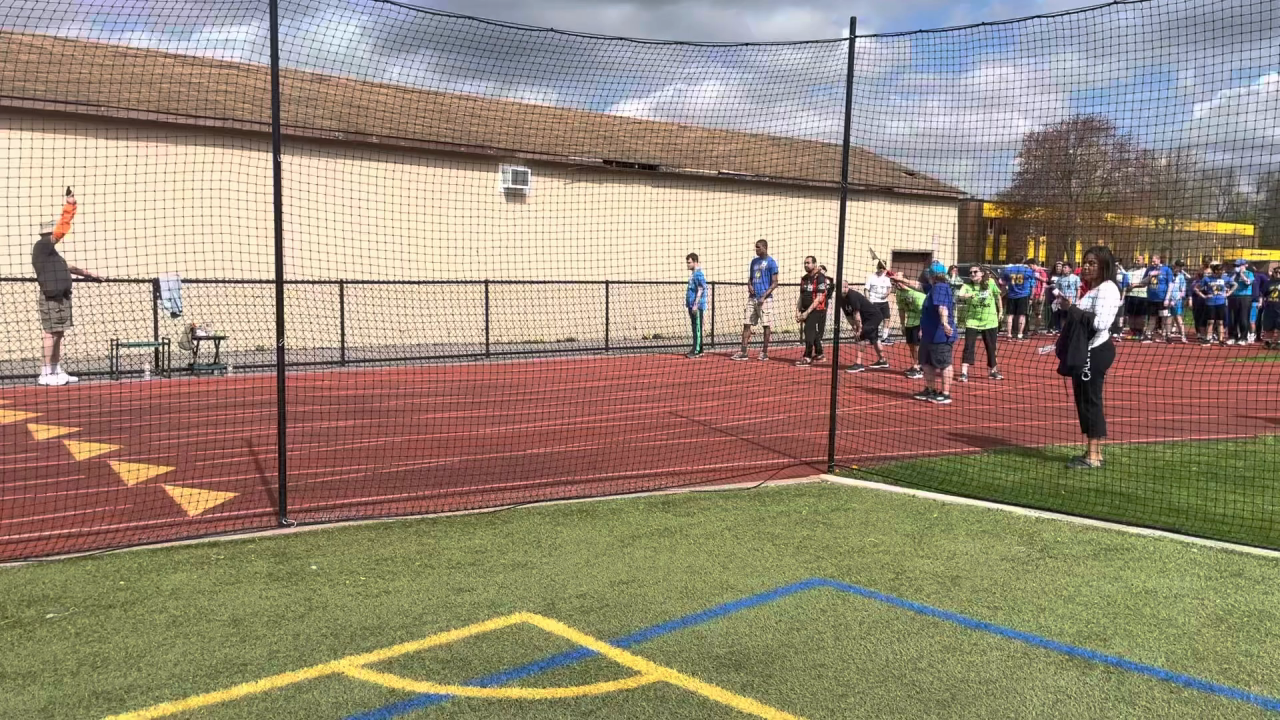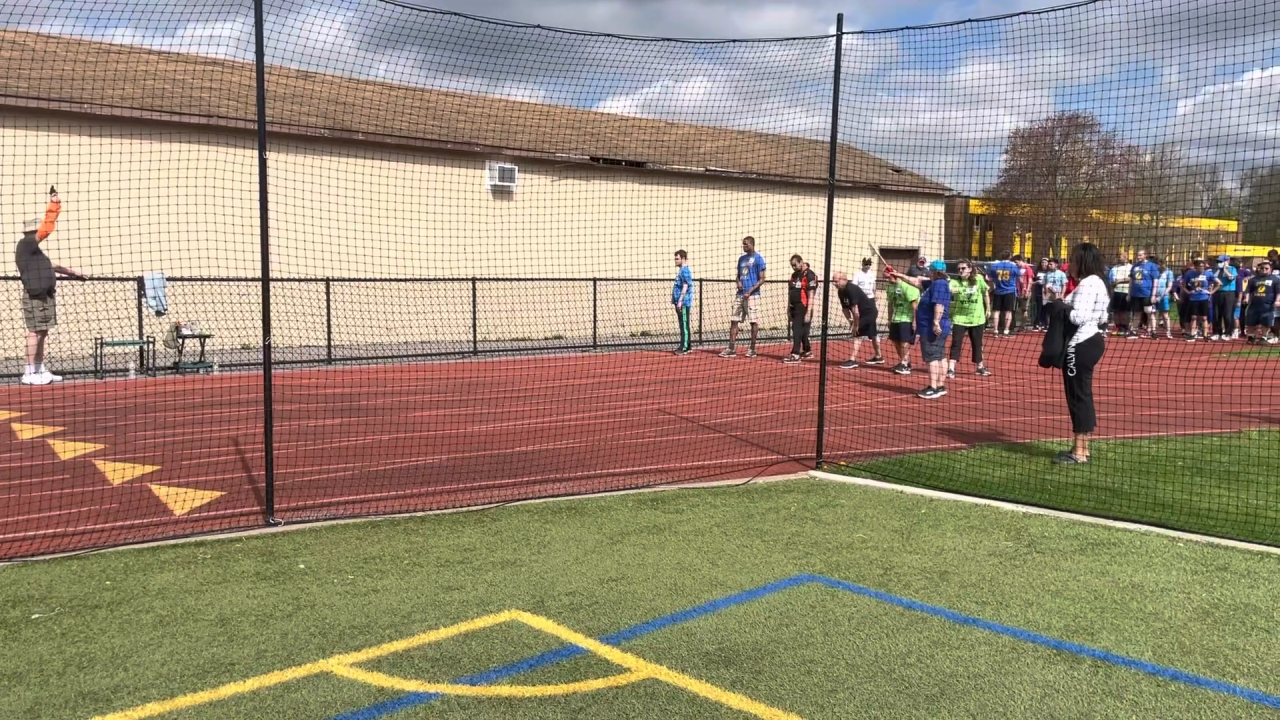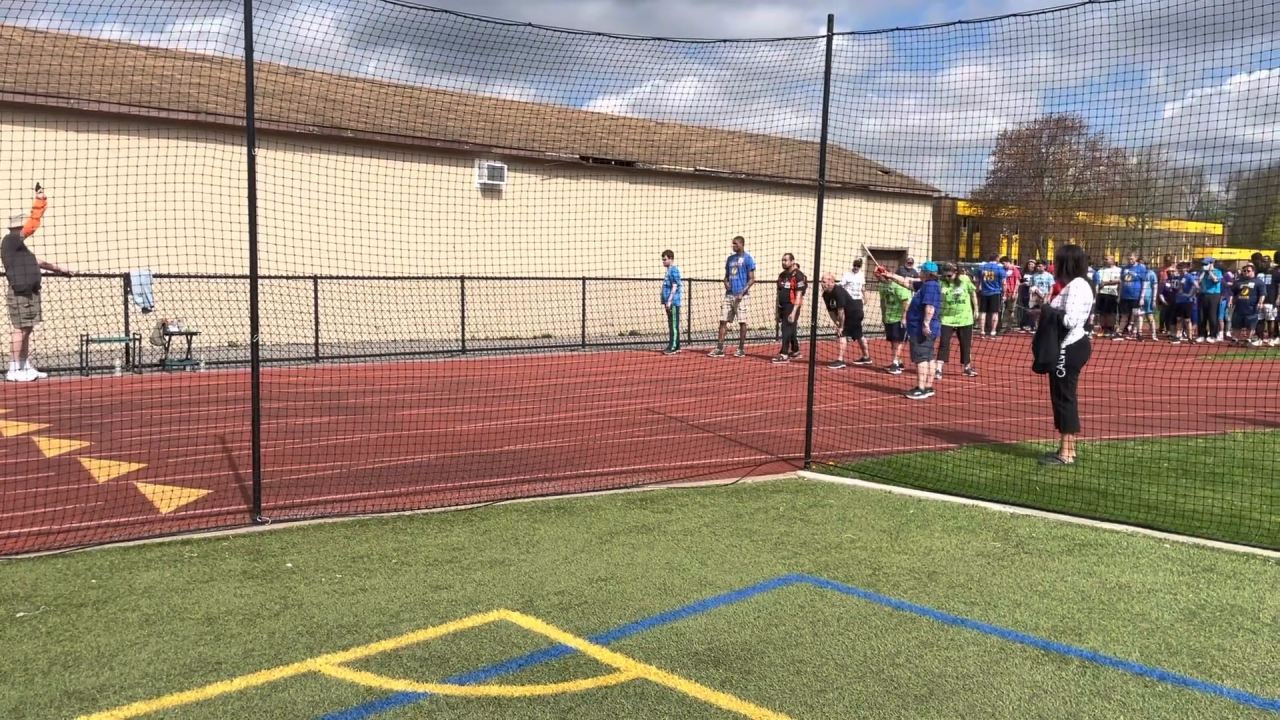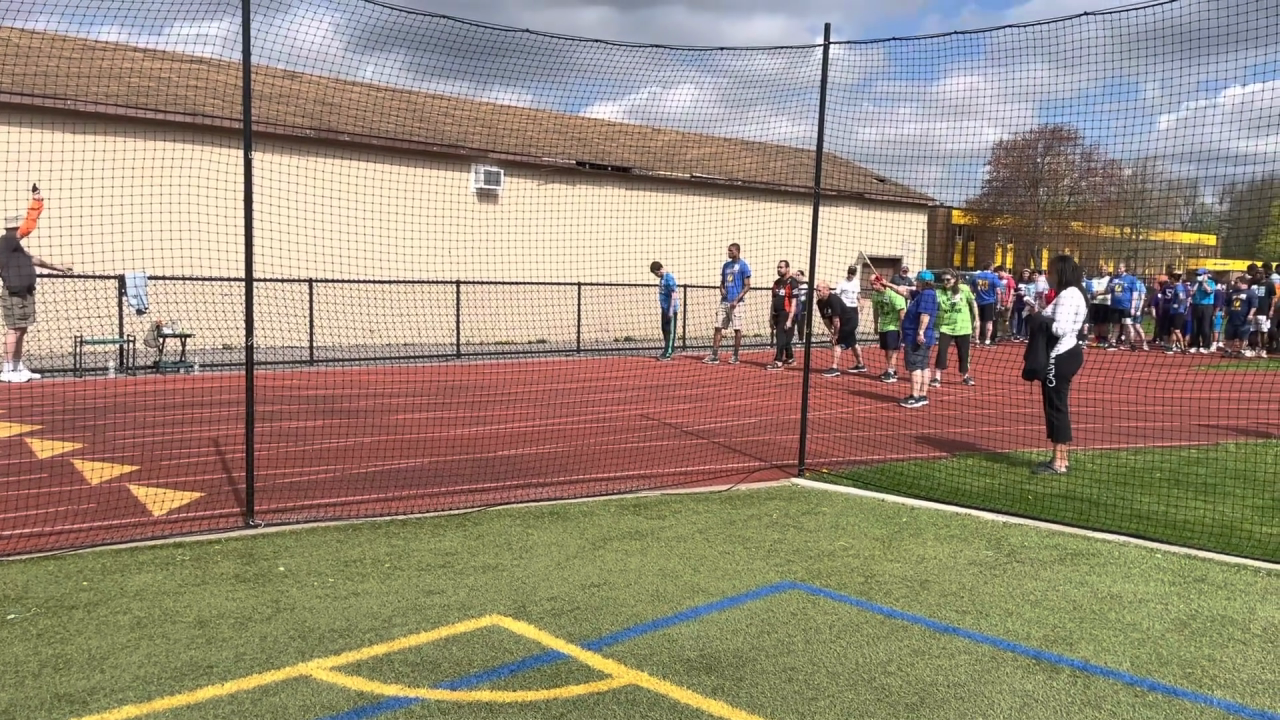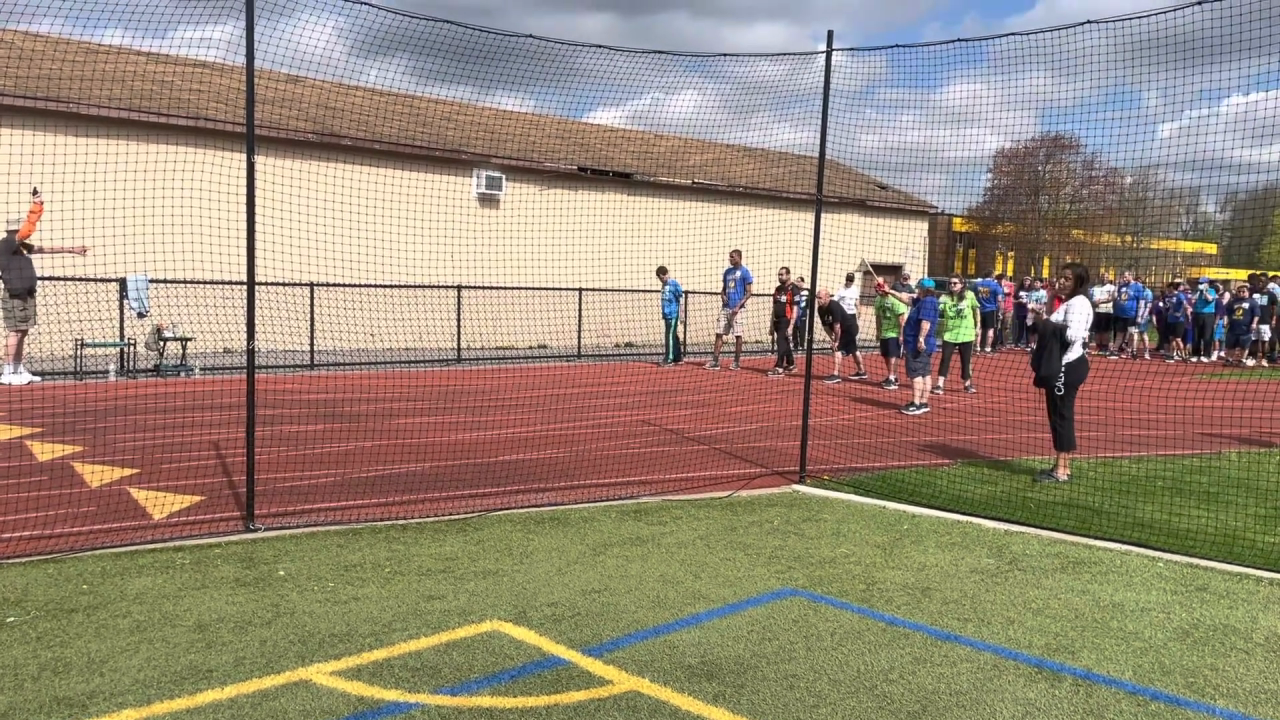
dt=1s
person 1, frame 1
left shoulder: (1107, 289)
right shoulder: (1095, 289)
left elbow: (1101, 322)
left wrist: (1073, 311)
left hip: (1094, 352)
right hip: (1088, 351)
left knee: (1090, 401)
right knee: (1086, 401)
left ankle: (1093, 457)
right ankle: (1094, 452)
person 1, frame 2
left shoulder: (1087, 284)
right shoulder: (1097, 283)
left elbow: (1078, 316)
right wrist: (1064, 305)
left hip: (1080, 346)
right hip: (1090, 342)
left knee: (1078, 396)
right knee: (1083, 396)
left ankle: (1079, 452)
right ankle: (1083, 448)
person 1, frame 3
left shoulder: (1076, 287)
right shoulder: (1075, 285)
left elbow: (1070, 320)
left hip: (1068, 349)
right hip: (1070, 347)
left knee: (1064, 398)
right knee: (1064, 398)
left ankle: (1066, 453)
right ankle: (1068, 449)
person 1, frame 4
left shoulder: (1068, 295)
right shoulder: (1069, 294)
left elbow: (1060, 328)
right wrist: (1040, 313)
left hip: (1060, 358)
right hip: (1063, 355)
left knee: (1056, 407)
right knee: (1056, 407)
left ankle: (1059, 462)
right ankle: (1061, 458)
person 1, frame 5
left shoulder: (1079, 303)
right shoulder: (1069, 303)
left elbow: (1072, 333)
left wrist: (1045, 323)
right wrist: (1044, 322)
left hip: (1067, 367)
right hip: (1060, 366)
left knee: (1061, 415)
right knee: (1059, 415)
left ankle: (1061, 470)
right ankle: (1062, 466)
person 2, frame 1
left shoulder: (50, 251)
right shoulder: (42, 246)
left elbow: (65, 267)
right elbow: (60, 230)
left wrist: (88, 274)
right wrist: (69, 207)
left hip: (60, 297)
right hip: (51, 298)
left knee: (58, 334)
right knee: (50, 333)
left ankle: (56, 371)
right ankle: (46, 373)
person 2, frame 2
left shoulder: (34, 249)
right shoulder: (26, 244)
left elbow: (49, 265)
right elbow: (45, 230)
left wrist: (72, 272)
right wrist: (53, 206)
left hip: (44, 295)
right hip: (35, 296)
left knee: (42, 332)
right knee: (35, 332)
left ankle: (40, 369)
right ankle: (29, 372)
person 2, frame 3
left shoulder: (19, 246)
right shoulder: (10, 241)
left elbow: (35, 261)
right elbow: (31, 226)
left wrist: (57, 268)
right wrist: (39, 203)
left hip: (28, 292)
right hip: (20, 293)
left knee: (27, 329)
right knee: (20, 329)
left ankle: (25, 366)
right ankle: (14, 369)
person 2, frame 4
left shoulder: (15, 245)
right shoulder: (6, 242)
left elbow: (33, 259)
right elbow: (27, 228)
left wrist: (57, 267)
right wrist: (36, 204)
left hip: (23, 293)
right hip: (14, 294)
left knee: (21, 330)
right knee: (14, 330)
left ankle: (18, 367)
right ankle: (7, 370)
person 2, frame 5
left shoulder: (20, 246)
left elbow: (42, 249)
right elbow: (26, 231)
left wrist: (71, 250)
right wrist: (36, 206)
left hip: (26, 295)
left knee: (22, 332)
left ankle: (19, 369)
